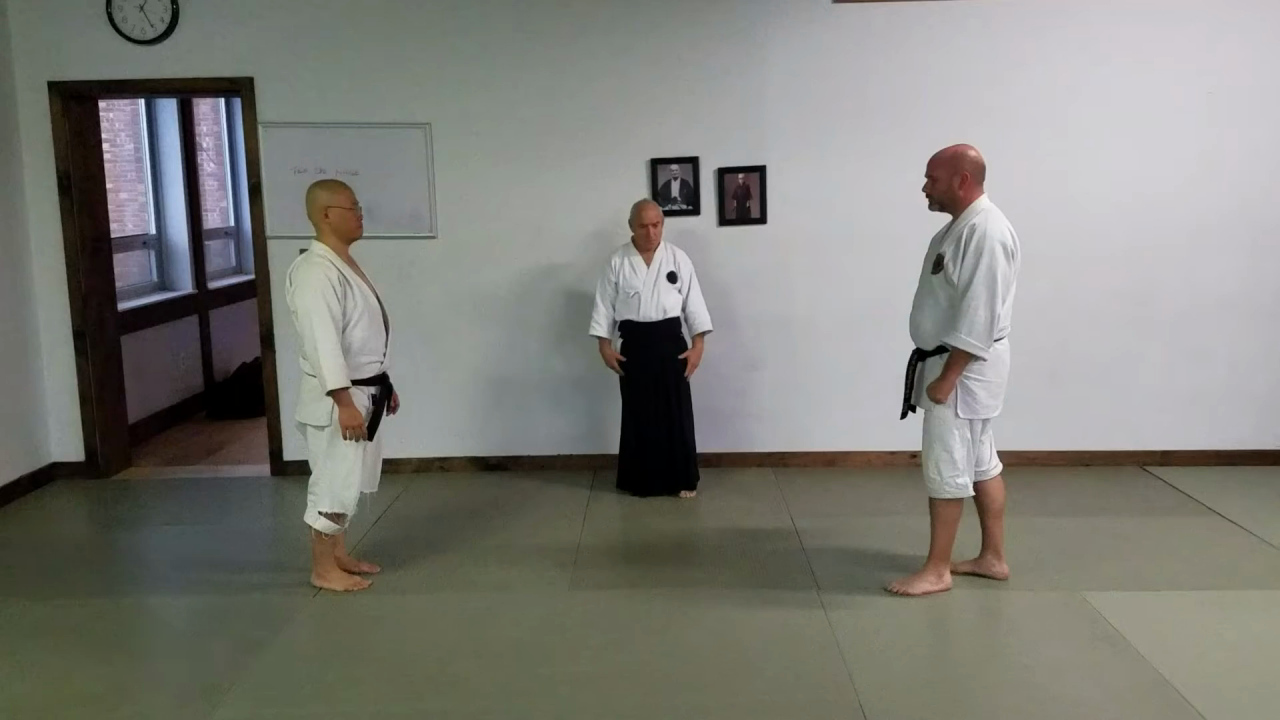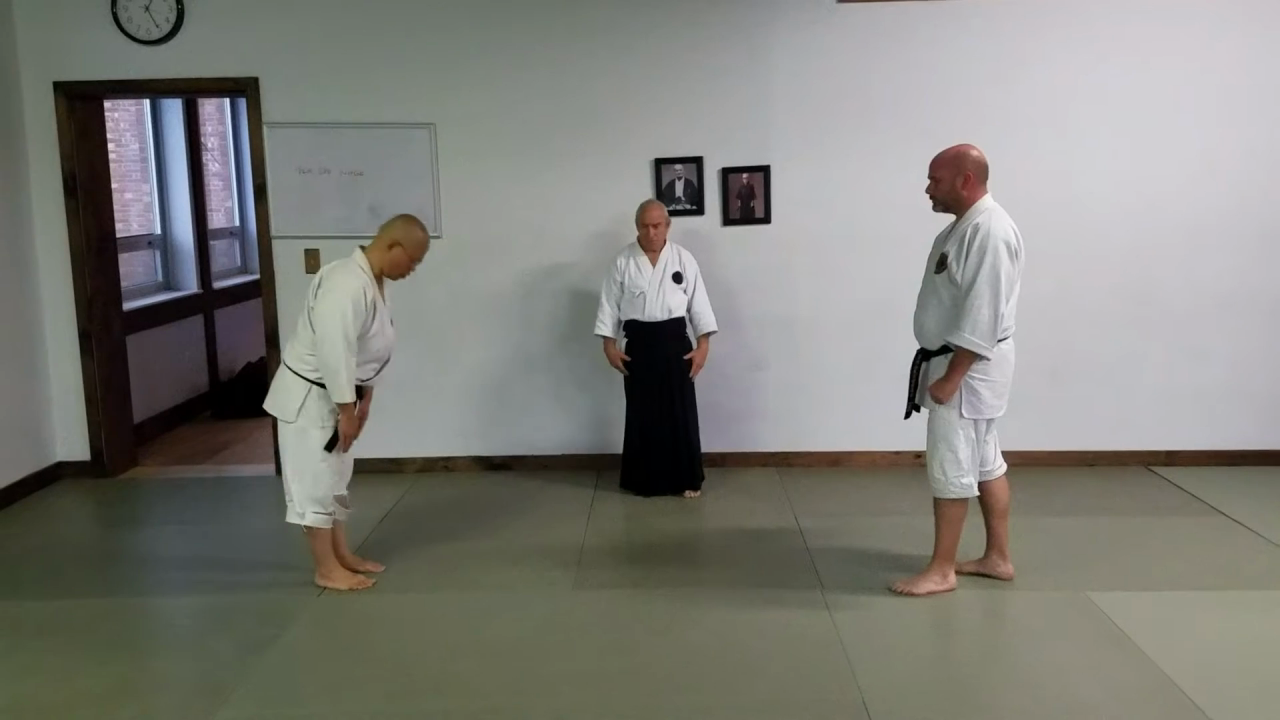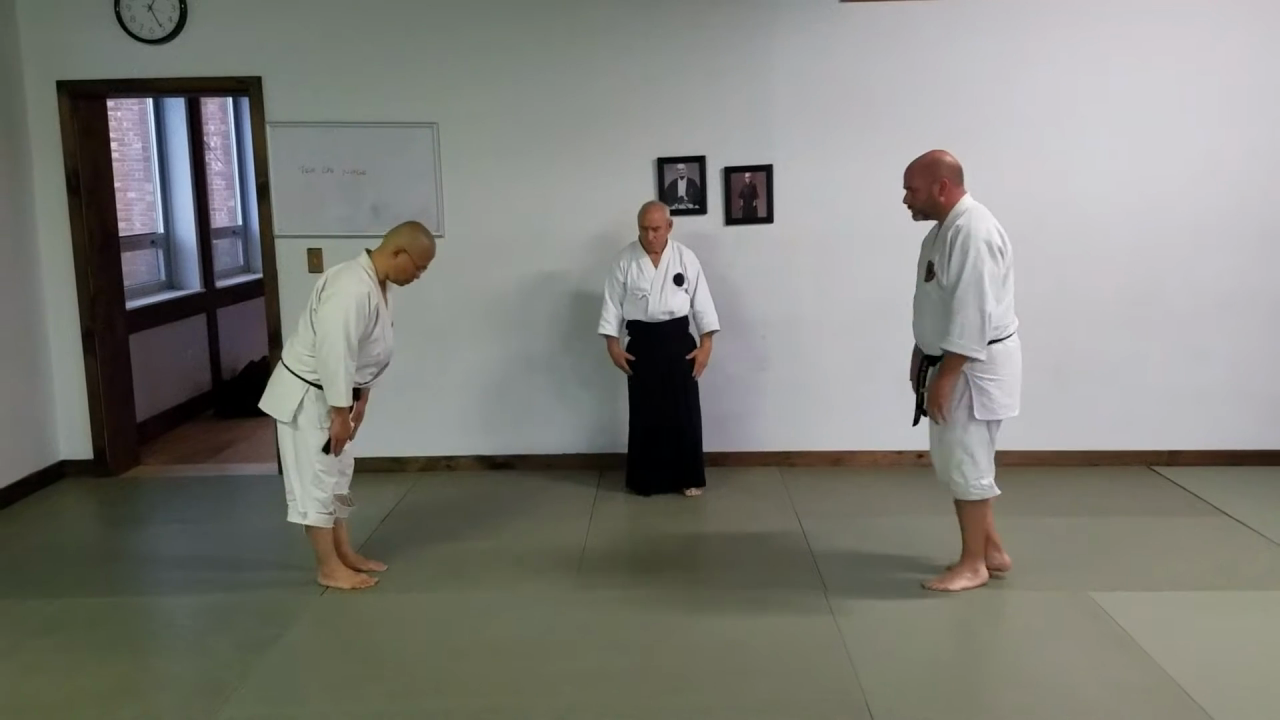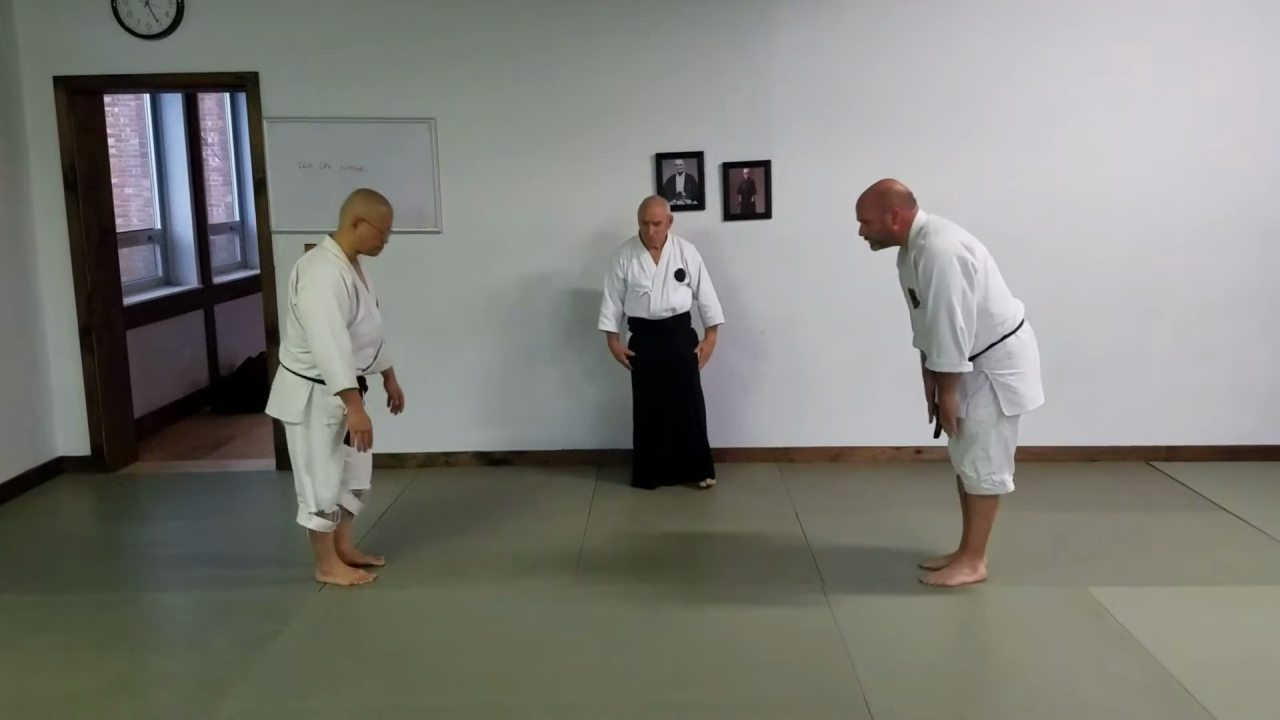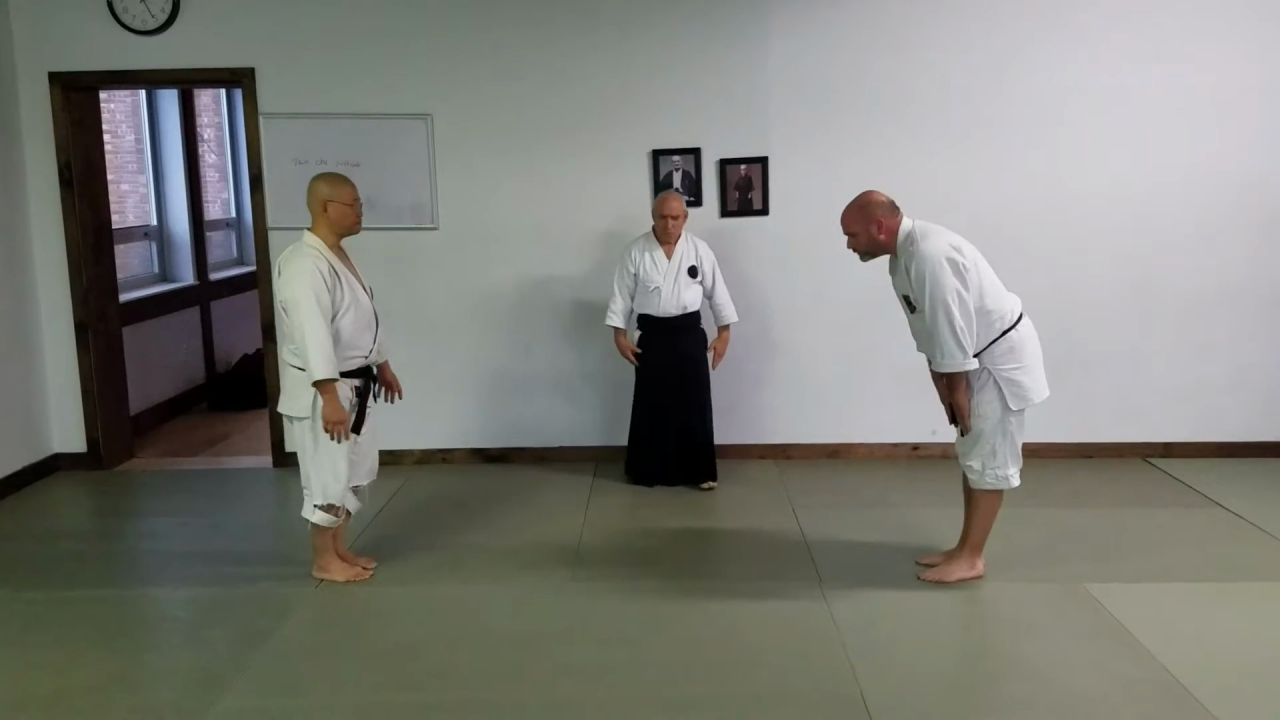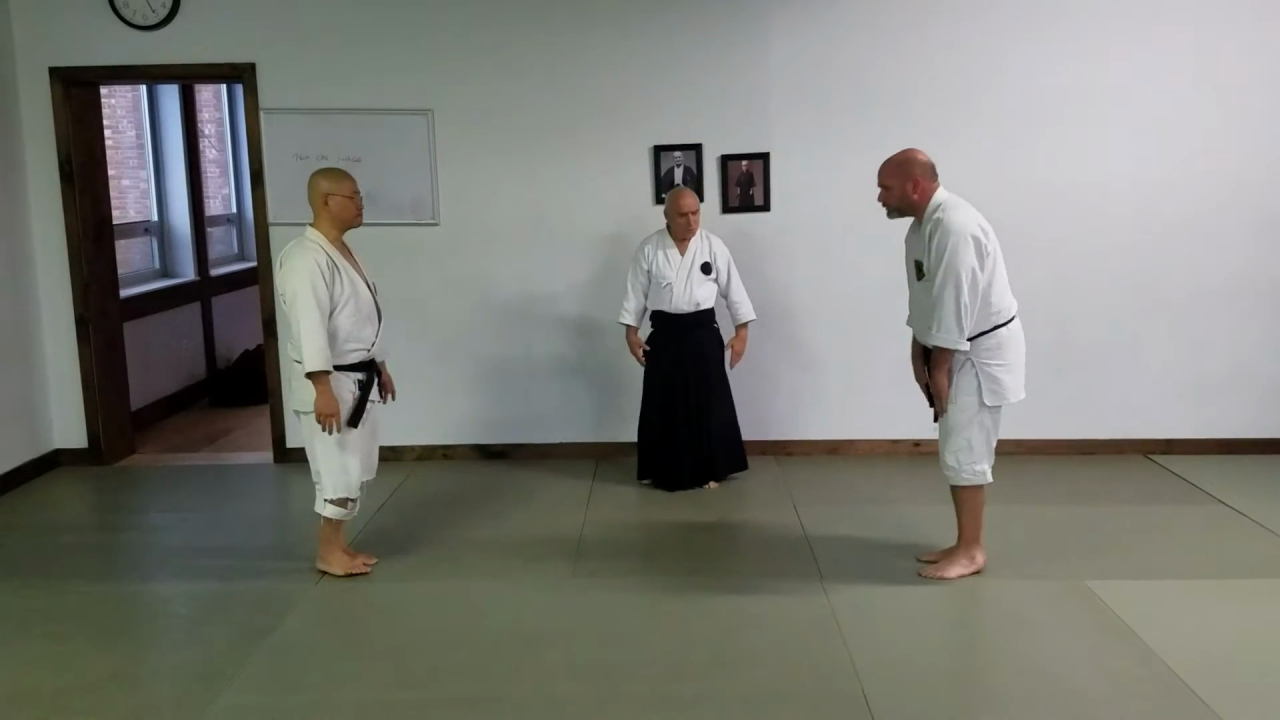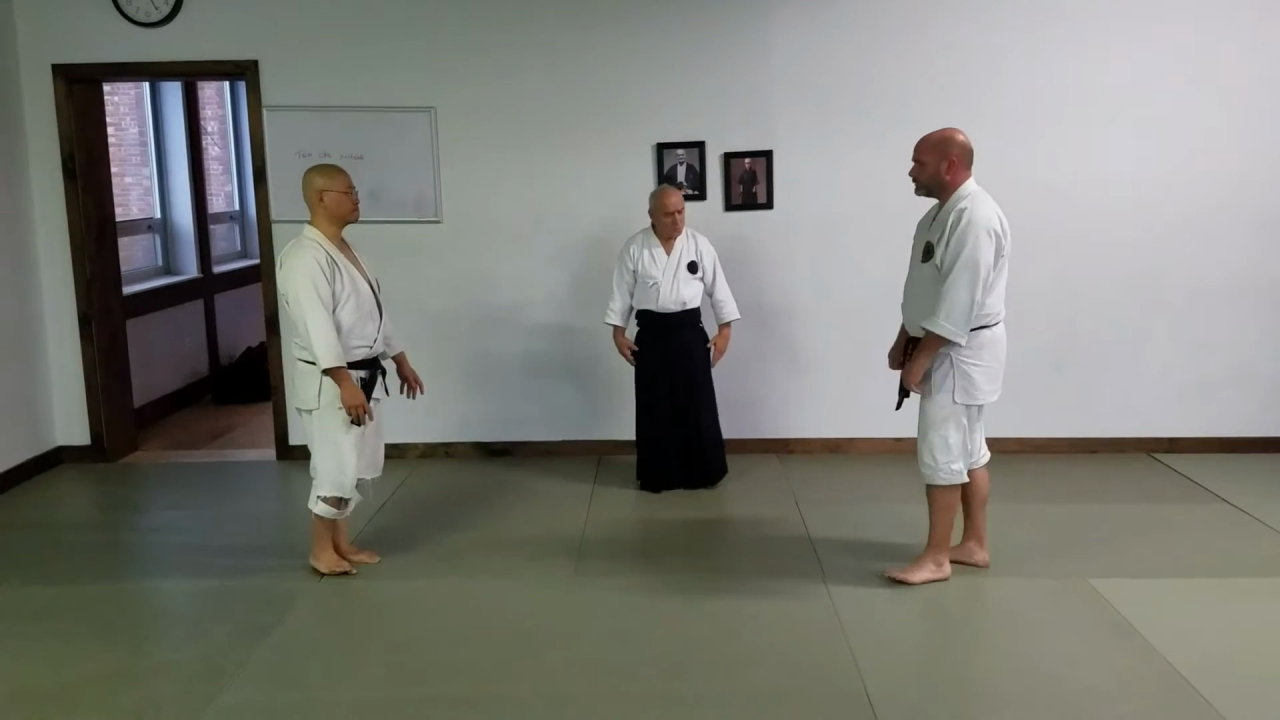
dt=0.4s
person 1, frame 1
left shoulder: (985, 231)
right shoulder: (963, 226)
left elbow: (979, 317)
left wrist: (948, 377)
left hip: (963, 368)
right hip: (951, 362)
left knee: (946, 465)
right knee: (980, 461)
left ankle: (937, 569)
right ankle: (993, 557)
person 1, frame 2
left shoulder: (989, 231)
right shoulder: (966, 225)
left elbow: (982, 317)
left wrist: (951, 377)
right wrist: (945, 370)
left hip: (968, 369)
right hip: (955, 363)
left knee: (950, 466)
right knee: (984, 461)
left ankle: (941, 569)
right ankle: (998, 557)
person 1, frame 3
left shoulder: (973, 232)
right shoulder: (947, 228)
left elbow: (971, 318)
left wrist: (943, 379)
right wrist: (921, 358)
left hip: (976, 369)
right hip: (954, 365)
left knee: (966, 466)
right knee: (955, 460)
left ankle: (973, 565)
right ankle: (992, 550)
person 1, frame 4
left shoulder: (938, 249)
right shoulder: (914, 246)
left elbow: (952, 328)
right elbow: (929, 324)
left wrist: (947, 394)
right wrist: (930, 381)
left hip: (997, 361)
right hip: (977, 361)
left knee: (983, 462)
right knee: (968, 458)
left ankle: (973, 561)
right ankle: (967, 551)
person 1, frame 5
left shoulder: (927, 254)
right shoulder: (905, 251)
left elbow: (951, 328)
right elbow: (932, 329)
left wrist: (958, 390)
right wrist: (944, 386)
left hip: (1001, 356)
right hip: (981, 357)
left knee: (989, 458)
right knee: (974, 454)
left ankle: (971, 557)
right ankle: (965, 547)
person 1, frame 6
left shoulder: (953, 226)
right shoulder: (924, 224)
left elbow: (954, 307)
right elbow: (924, 301)
left wrist: (940, 370)
right wrist: (919, 357)
left hip: (983, 352)
right hip: (964, 351)
left knee: (963, 453)
right knee: (961, 449)
left ankle: (969, 551)
right ankle: (967, 545)
person 1, frame 7
left shoulder: (974, 216)
right shoulder: (943, 211)
left elbow: (958, 302)
right elbow: (922, 288)
left wrist: (919, 358)
right wrist: (903, 341)
left hip: (961, 353)
right hip: (947, 350)
left knee: (941, 454)
right knee: (968, 450)
left ankle: (935, 557)
right ankle: (974, 544)
person 2, frame 1
left shoulder: (344, 263)
right shoulder: (314, 272)
right elbow: (323, 343)
left wrist: (384, 384)
right wrist: (345, 403)
left hip: (364, 390)
right hip: (338, 397)
left knee: (349, 480)
right knee: (334, 481)
left ankle: (338, 556)
right ankle: (323, 570)
person 2, frame 2
left shoulder: (373, 280)
right shoulder: (346, 284)
left elbow: (370, 349)
right elbow: (336, 354)
left wrist: (363, 400)
right wrist: (348, 411)
left hip: (332, 395)
right hip: (309, 396)
left knee: (335, 477)
right knee: (313, 480)
left ankle: (342, 555)
right ankle: (326, 569)
person 2, frame 3
left shoulder: (377, 284)
right shoulder: (351, 288)
left elbow: (366, 353)
right elbow: (335, 356)
left wrist: (360, 401)
right wrist: (340, 414)
left hip: (329, 394)
right hip: (306, 396)
left knee: (337, 475)
right knee: (315, 480)
left ankle: (345, 554)
right ankle: (329, 568)
person 2, frame 4
left shoulder: (350, 265)
right shoulder: (322, 273)
left elbow: (367, 331)
right elbow: (330, 344)
left wrist: (389, 378)
right wrist: (355, 406)
left hip: (338, 390)
right hip: (313, 394)
left knee: (354, 472)
right knee: (323, 479)
left ankle: (344, 548)
right ankle: (327, 564)
person 2, frame 5
left shoulder: (337, 255)
right shoulder: (304, 264)
left elbow: (362, 319)
right elbow: (312, 335)
left wrist: (382, 365)
right wrist: (330, 398)
left hip: (352, 383)
right hip: (321, 390)
left knee: (355, 470)
right knee: (327, 475)
left ankle: (338, 548)
right ankle: (323, 560)
person 2, frame 6
left shoulder: (342, 251)
right shoulder: (306, 258)
right elbow: (309, 328)
left wrist: (380, 367)
right wrist: (323, 390)
left hip: (358, 378)
right hip: (330, 381)
left knee: (355, 467)
right knee: (339, 468)
left ankle: (338, 545)
right ankle: (328, 552)
person 2, frame 7
left shoulder: (343, 249)
right shoulder: (305, 257)
left elbow: (372, 311)
right elbow: (318, 327)
left wrist: (400, 360)
right wrist: (346, 384)
left hip: (362, 375)
right hip: (329, 381)
left knee: (356, 466)
right knee: (336, 468)
left ankle: (341, 542)
right ankle: (321, 549)
person 3, frame 1
left shoulder: (677, 258)
right shoulder: (618, 261)
left elbow: (693, 301)
right elbow: (605, 304)
left wrist: (698, 344)
right wrist: (605, 346)
left hip: (670, 342)
right hip: (634, 345)
left knee: (677, 412)
right knee: (638, 414)
left ankle: (682, 479)
right ankle: (639, 480)
person 3, frame 2
left shoulder: (683, 258)
right shoulder: (623, 261)
left elbow: (698, 302)
right elbow: (610, 304)
left wrist: (703, 345)
right wrist: (610, 345)
left hip: (675, 342)
right hip: (639, 344)
left knee: (681, 413)
right knee: (642, 414)
left ankle: (686, 479)
right ankle: (643, 480)
person 3, frame 3
left shoulder: (685, 257)
right shoulder: (625, 260)
left elbow: (701, 300)
right elbow: (613, 303)
left wrist: (706, 343)
right wrist: (613, 344)
left hip: (678, 340)
right hip: (641, 343)
left knee: (684, 410)
right knee: (644, 414)
left ankle: (688, 477)
right ankle: (646, 479)
person 3, frame 4
left shoulder: (685, 252)
right shoulder: (625, 256)
left elbow: (704, 293)
right elbow: (613, 299)
left wrist: (710, 335)
right wrist: (613, 340)
left hip: (680, 335)
right hip: (644, 339)
left knee: (688, 404)
right knee: (649, 408)
left ankle: (697, 469)
right ankle: (650, 473)
person 3, frame 5
left shoulder: (698, 249)
right shoulder: (636, 251)
left elbow: (716, 292)
right elbow: (622, 294)
left wrist: (724, 333)
right wrist: (620, 335)
left hip: (689, 334)
right hip: (652, 336)
left knee: (695, 404)
right knee: (651, 406)
left ankle: (700, 471)
right ankle: (648, 470)
person 3, frame 6
left shoulder: (713, 246)
right shoulder: (649, 248)
left elbow: (732, 289)
right elbow: (636, 292)
left wrist: (741, 331)
right wrist: (631, 333)
left hip: (702, 333)
right hip: (664, 334)
left knee: (708, 404)
right knee: (660, 406)
left ankle: (707, 470)
right ankle: (660, 471)
person 3, frame 7
left shoulder: (699, 244)
right shoulder: (634, 248)
left elbow: (717, 288)
right elbow: (622, 292)
left wrist: (724, 330)
right wrist: (618, 333)
left hip: (689, 332)
right hip: (651, 334)
left knee: (697, 403)
right knee: (653, 407)
left ankle: (704, 471)
right ankle: (656, 473)
